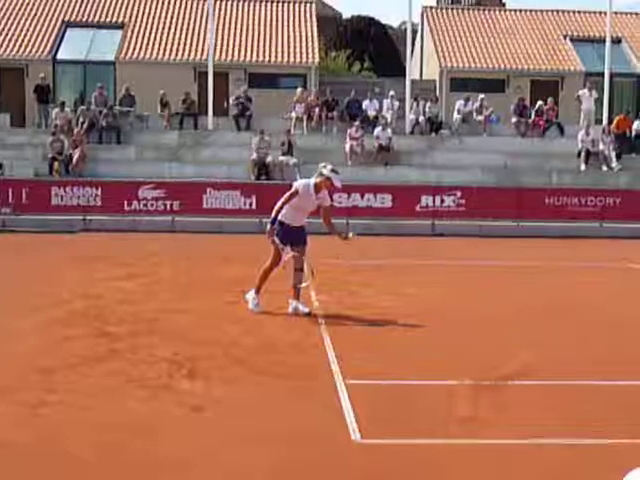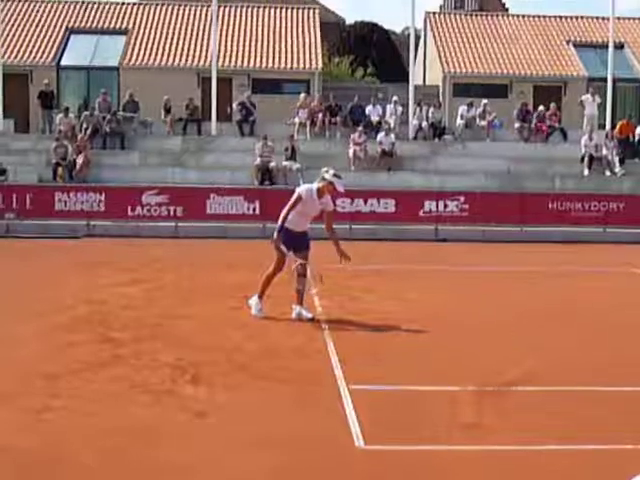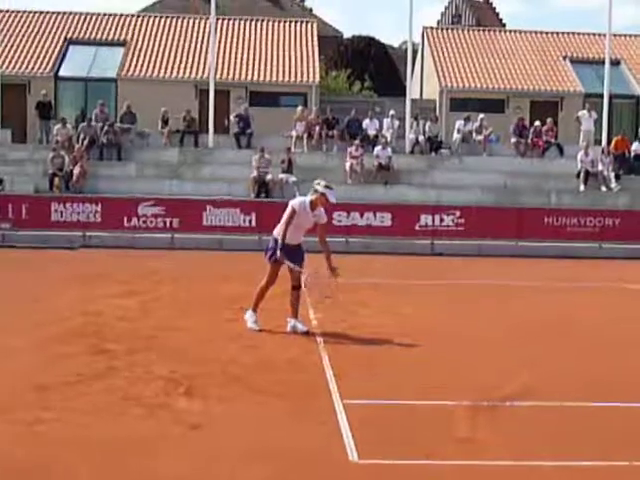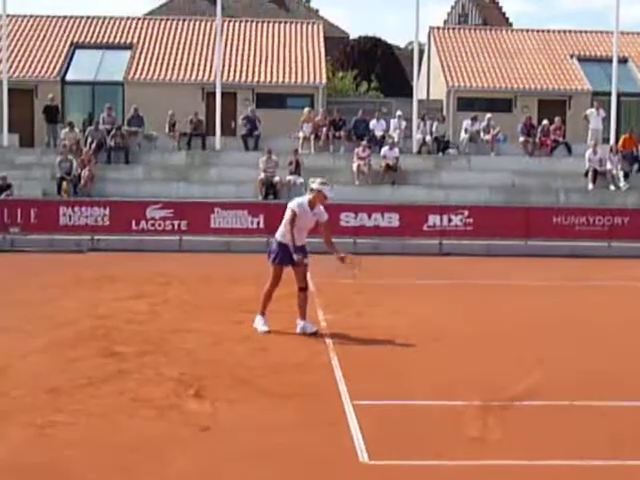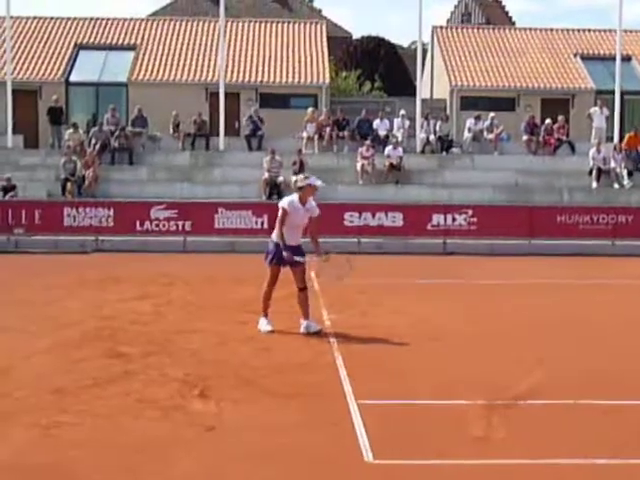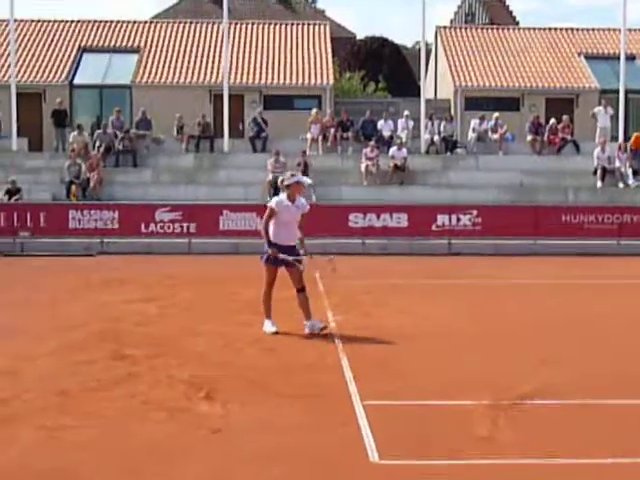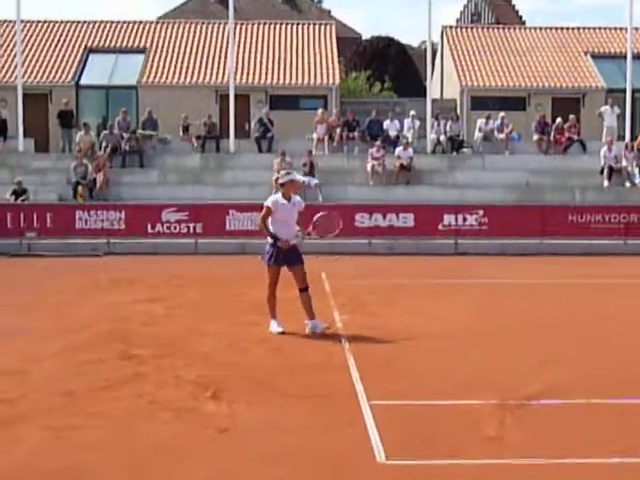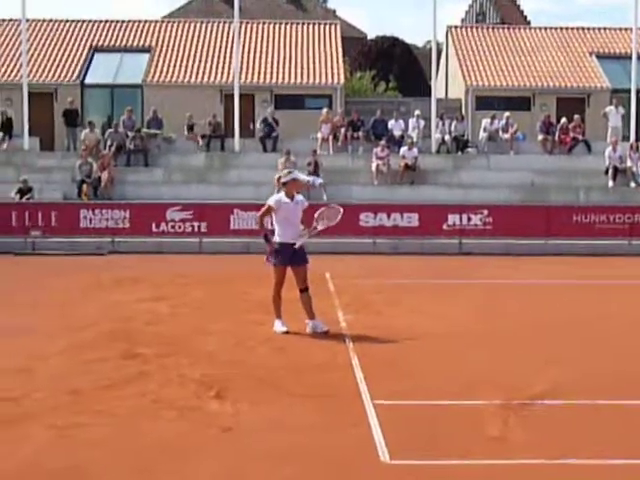
dt=0.3s
person 1, frame 1
left shoulder: (324, 197)
right shoulder: (302, 185)
left elbow: (327, 221)
right elbow: (281, 203)
left wrist: (340, 235)
right wrist: (271, 223)
left hip: (299, 229)
right hip: (283, 224)
left knee: (299, 265)
right knee: (274, 262)
left ankle: (295, 302)
right ankle: (254, 294)
person 1, frame 2
left shoulder: (327, 202)
right shoulder: (305, 190)
left elbow: (329, 227)
right elbow: (287, 210)
left wrist: (339, 249)
right wrist: (278, 231)
left hip: (302, 234)
right hip: (286, 230)
left knee: (302, 270)
right knee: (277, 268)
left ankle: (298, 308)
right ankle: (257, 300)
person 1, frame 3
left shoulder: (320, 214)
right shoulder: (298, 203)
left elbow: (322, 241)
right elbow: (284, 227)
left wrist: (330, 264)
right wrist: (280, 248)
left hip: (296, 247)
right hip: (280, 243)
left knee: (297, 283)
right knee: (270, 281)
left ankle: (293, 321)
right ankle: (252, 313)
person 1, frame 4
left shoulder: (320, 212)
right shoulder: (297, 204)
left elbow: (327, 237)
right elbow: (289, 230)
left wrist: (337, 254)
right wrist: (294, 251)
left hip: (300, 247)
right hip: (282, 244)
left knee: (303, 285)
right knee: (274, 283)
left ankle: (302, 322)
right ankle: (261, 317)
person 1, frame 5
left shoulder: (312, 207)
right shoulder: (288, 203)
left elbow: (312, 233)
right elbow: (279, 228)
left wrist: (319, 252)
right wrist: (284, 249)
left hip: (295, 247)
right hip: (279, 245)
left knee: (302, 284)
right knee: (271, 283)
left ankle: (306, 322)
right ankle: (264, 318)
person 1, frame 6
left shoulder: (302, 204)
right shoulder: (277, 202)
right elbow: (264, 225)
left wrist: (302, 245)
right wrist: (270, 245)
left hip: (291, 248)
right hip: (275, 248)
left knee: (300, 286)
right knee: (269, 285)
left ankle: (310, 322)
right ankle: (268, 321)
person 1, frame 7
left shoulder: (297, 202)
right shoulder: (273, 201)
right elbow: (262, 224)
left wrist: (299, 231)
right wrist: (277, 240)
left hip: (291, 247)
right hip: (275, 247)
left knee: (303, 285)
right knee: (272, 286)
left ankle: (312, 322)
right ankle: (274, 321)
person 1, frame 8
left shoulder: (300, 200)
right shoulder: (277, 200)
right elbow: (260, 218)
left wrist: (306, 229)
right wrist: (267, 240)
left hip: (297, 247)
right hip: (281, 246)
left knee: (303, 285)
right knee: (278, 285)
left ankle: (312, 322)
right ankle: (278, 321)
